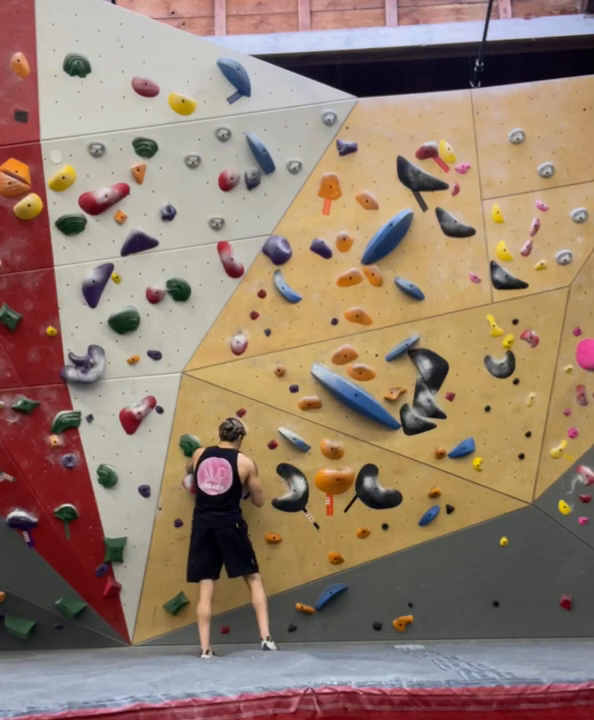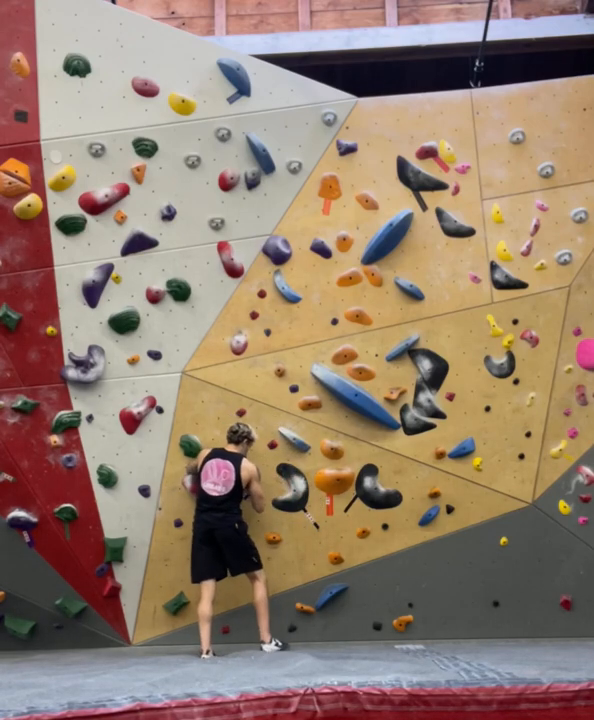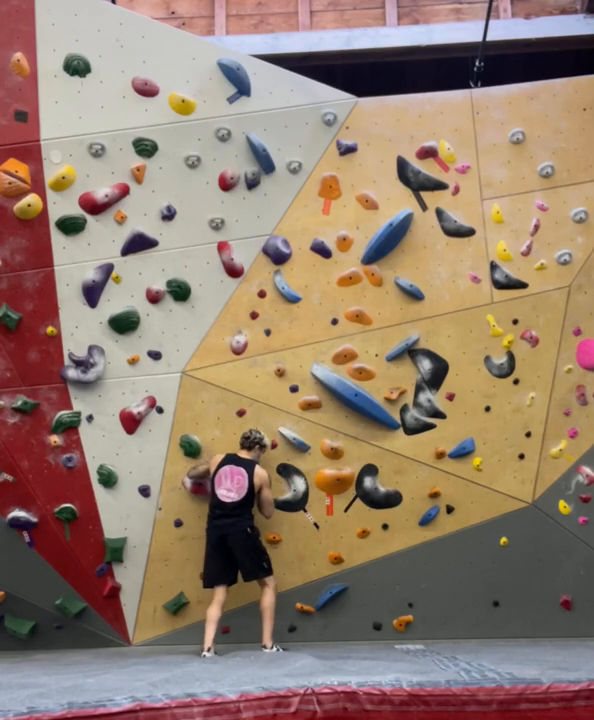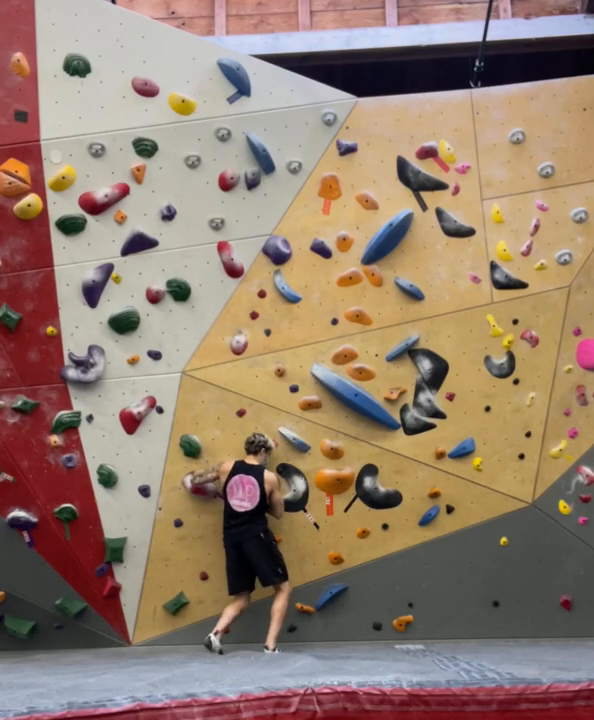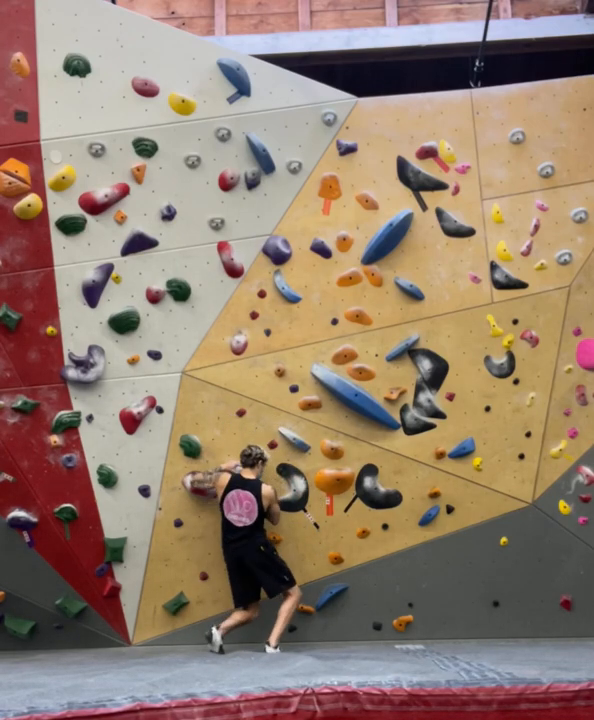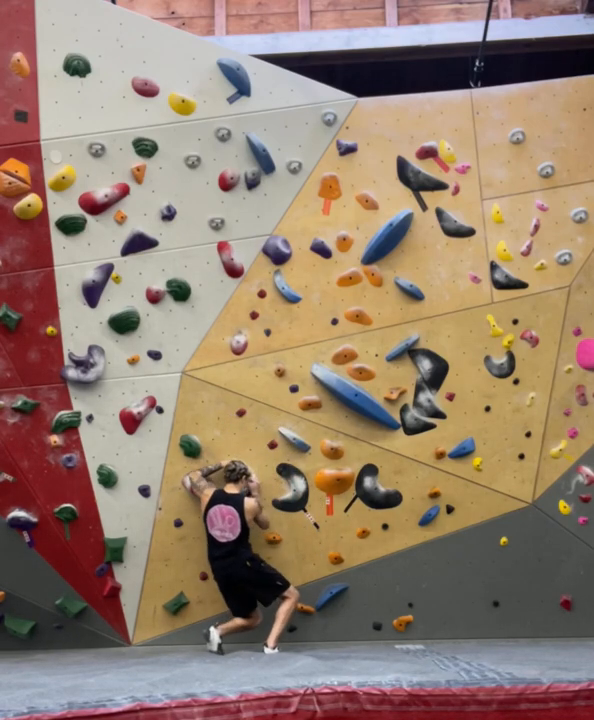
dt=0.3s
person 1, frame 1
left shoulder: (199, 454)
right shoulder: (245, 462)
left elbow: (190, 471)
right elbow: (259, 501)
left hip: (202, 526)
right hip: (229, 526)
left knee: (205, 591)
right knee: (254, 580)
left ankle: (205, 650)
right ankle: (266, 638)
person 1, frame 2
left shoulder: (204, 455)
right shoulder: (248, 467)
left elbow: (190, 471)
right elbow: (259, 506)
left hip: (202, 527)
right hip: (230, 527)
left knee: (207, 592)
right knee: (258, 578)
left ankle: (205, 650)
right ankle: (266, 640)
person 1, frame 3
left shoulder: (217, 460)
right shoulder: (260, 473)
left elbow: (193, 473)
right elbow: (268, 512)
left hip: (215, 532)
right hip: (241, 531)
left knee: (219, 595)
right knee: (268, 585)
left ankle: (207, 648)
right ankle: (268, 645)
person 1, frame 4
left shoulder: (226, 468)
right shoulder: (269, 477)
left elbow: (195, 480)
right elbow: (278, 513)
left hip: (232, 539)
right hip: (257, 537)
left knee: (241, 599)
right knee: (283, 589)
left ankle: (215, 633)
right ankle: (270, 646)
person 1, frame 5
left shoulder: (223, 480)
right shoulder: (266, 491)
right elbow: (274, 519)
left wrist: (223, 468)
left hip: (232, 552)
right hip: (256, 549)
left knee: (249, 610)
right knee: (293, 594)
left ankle: (220, 630)
right ankle: (273, 643)
person 1, frame 6
left shoulder: (207, 495)
right shoulder: (250, 503)
left elbow: (193, 477)
right elbow: (264, 525)
left wrist: (221, 465)
right wrist: (256, 493)
left hip: (219, 569)
right hip: (243, 564)
left knee: (251, 619)
right knee: (291, 595)
left ankle: (217, 631)
right ankle: (271, 645)
